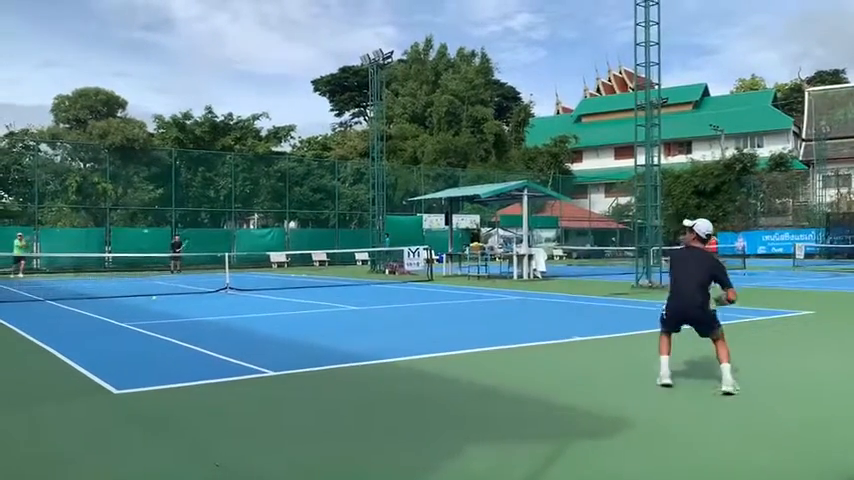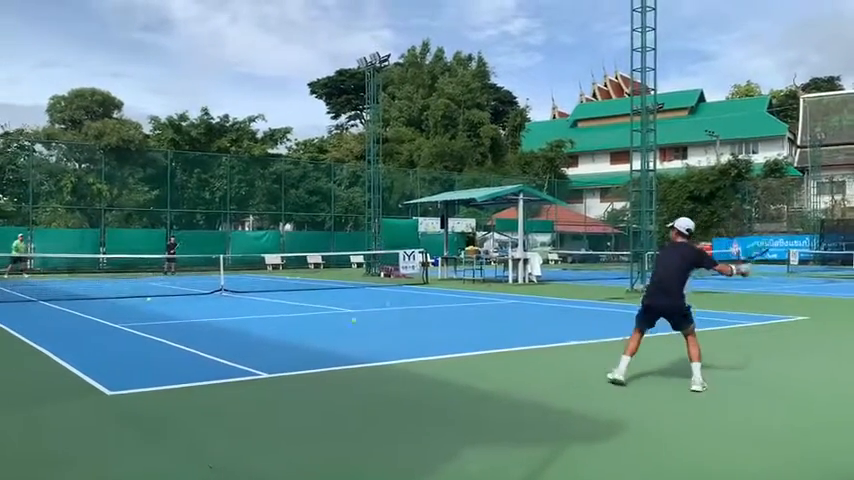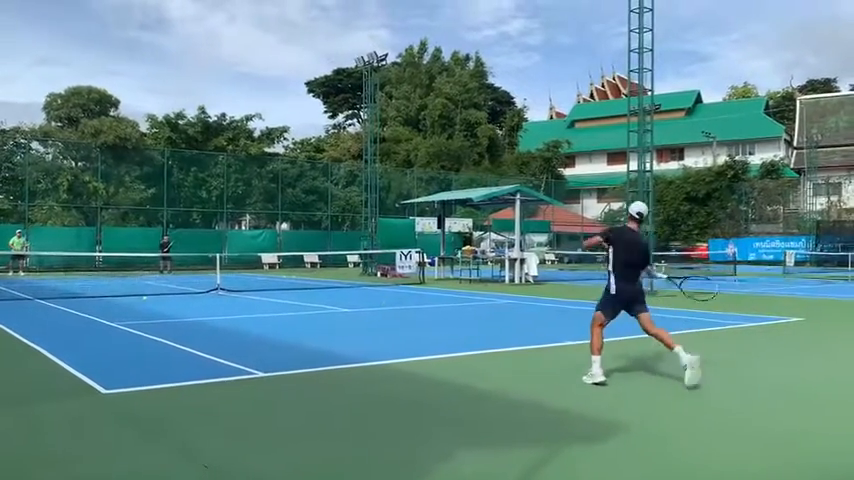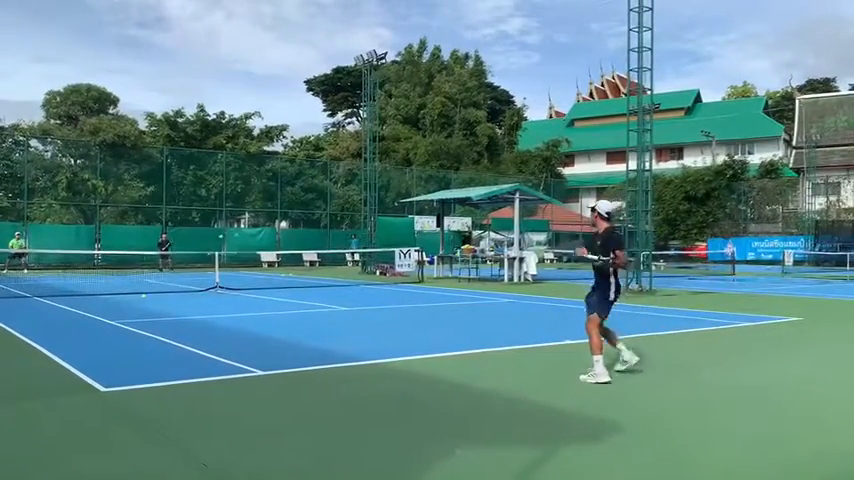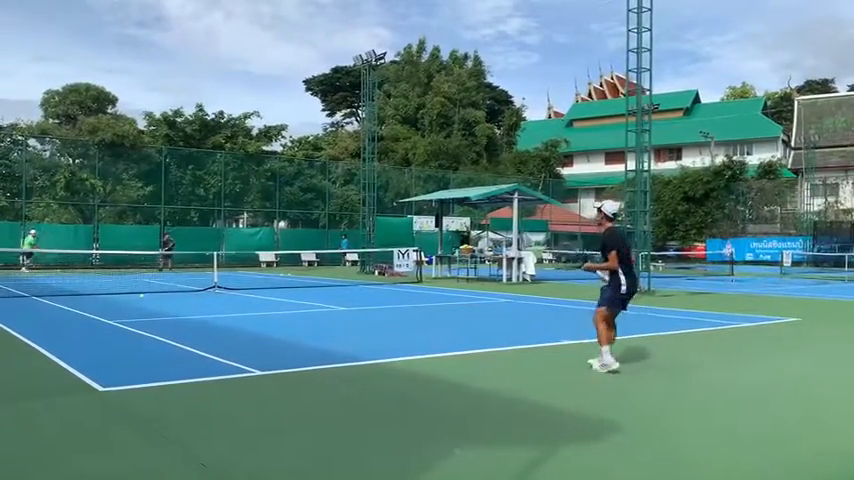
dt=0.4s
person 1, frame 1
left shoulder: (676, 254)
right shoulder: (714, 263)
right elbow: (732, 297)
right wrist: (722, 300)
left hip: (674, 309)
right hip: (700, 311)
left knee: (665, 333)
right knee: (719, 340)
left ankle: (665, 373)
right ankle: (727, 381)
person 1, frame 2
left shoulder: (666, 248)
right shoulder: (695, 252)
right elbow: (725, 270)
right wrist: (741, 269)
left hip: (651, 300)
right hip: (675, 303)
left knee: (638, 333)
right knee: (690, 336)
left ankle: (620, 371)
right ankle: (697, 379)
person 1, frame 3
left shoulder: (616, 232)
right shoulder: (643, 243)
left elbow: (587, 243)
right elbow: (646, 269)
left wrist: (599, 236)
right wrist: (658, 274)
left hip: (616, 289)
right hip: (635, 291)
left knee: (597, 325)
right knee: (650, 328)
left ankle: (596, 373)
right ankle: (685, 357)
person 1, frame 4
left shoulder: (613, 236)
right shoulder: (596, 236)
left elbow: (623, 261)
right elbow: (586, 253)
left wrist: (609, 263)
right wrist: (584, 253)
left hip: (608, 288)
right hip: (600, 287)
left knee: (592, 325)
right knee: (597, 326)
left ankle: (600, 372)
right ankle: (626, 355)
person 1, frame 5
left shoulder: (607, 236)
right shoulder: (618, 234)
left elbow: (613, 265)
right elbow: (625, 260)
left wrist: (592, 266)
right wrist: (606, 272)
left hip: (621, 284)
right hip: (627, 284)
left knee: (600, 318)
right knee: (608, 318)
left ankle: (607, 360)
right ankle: (606, 357)
